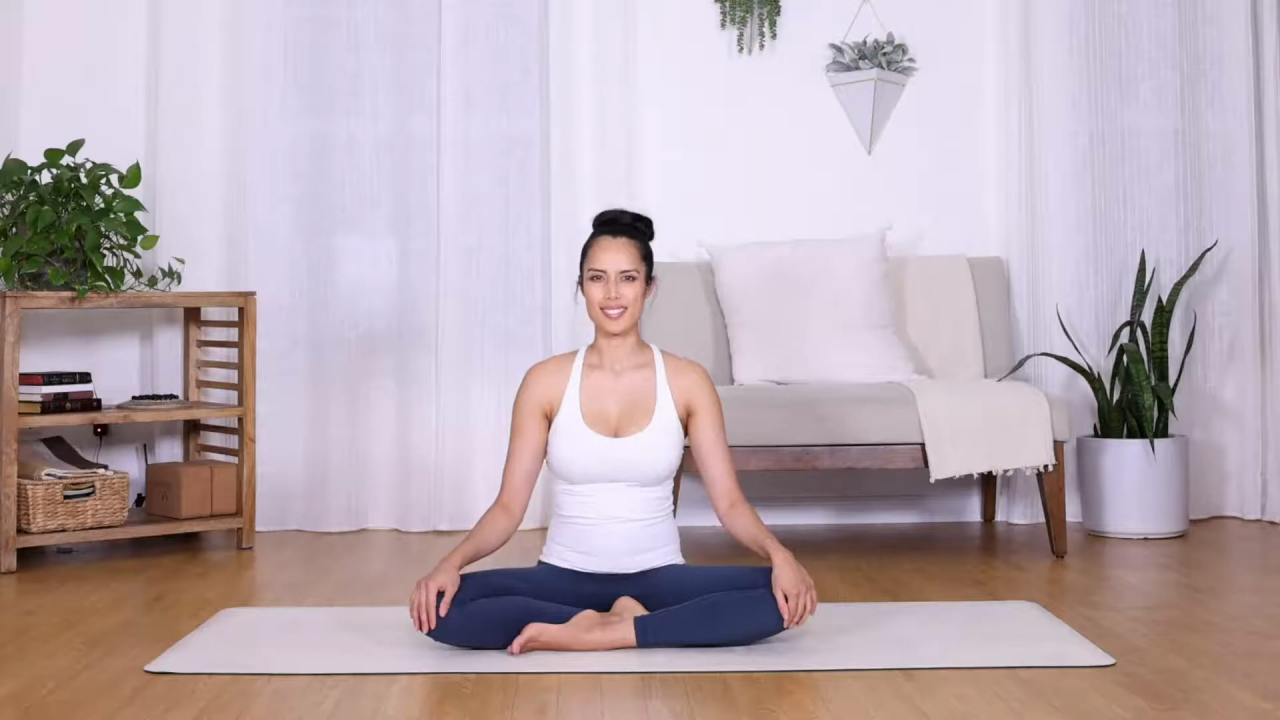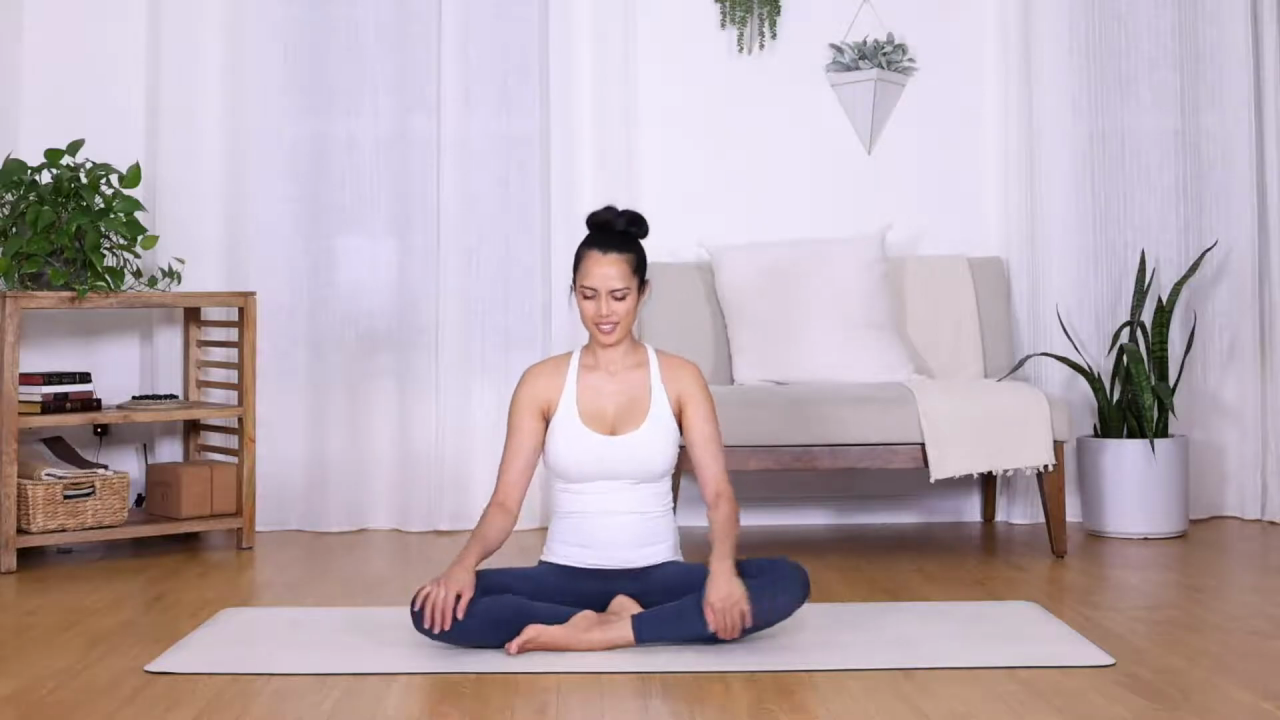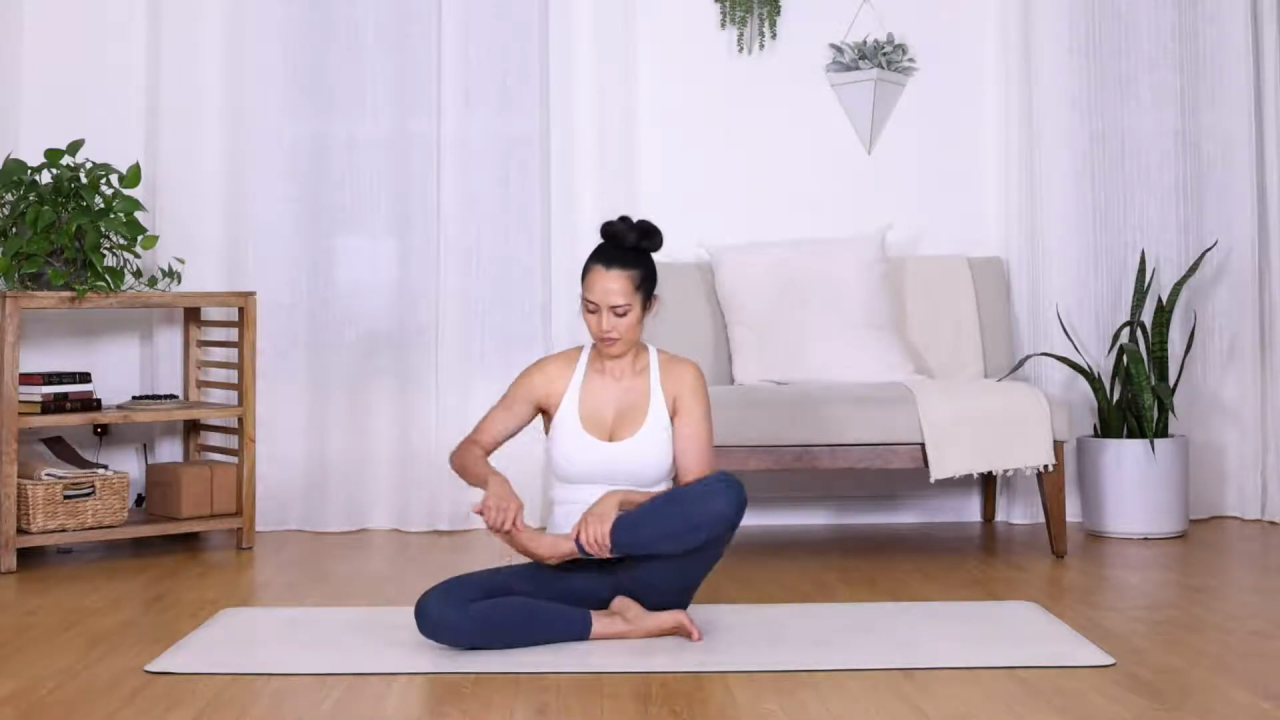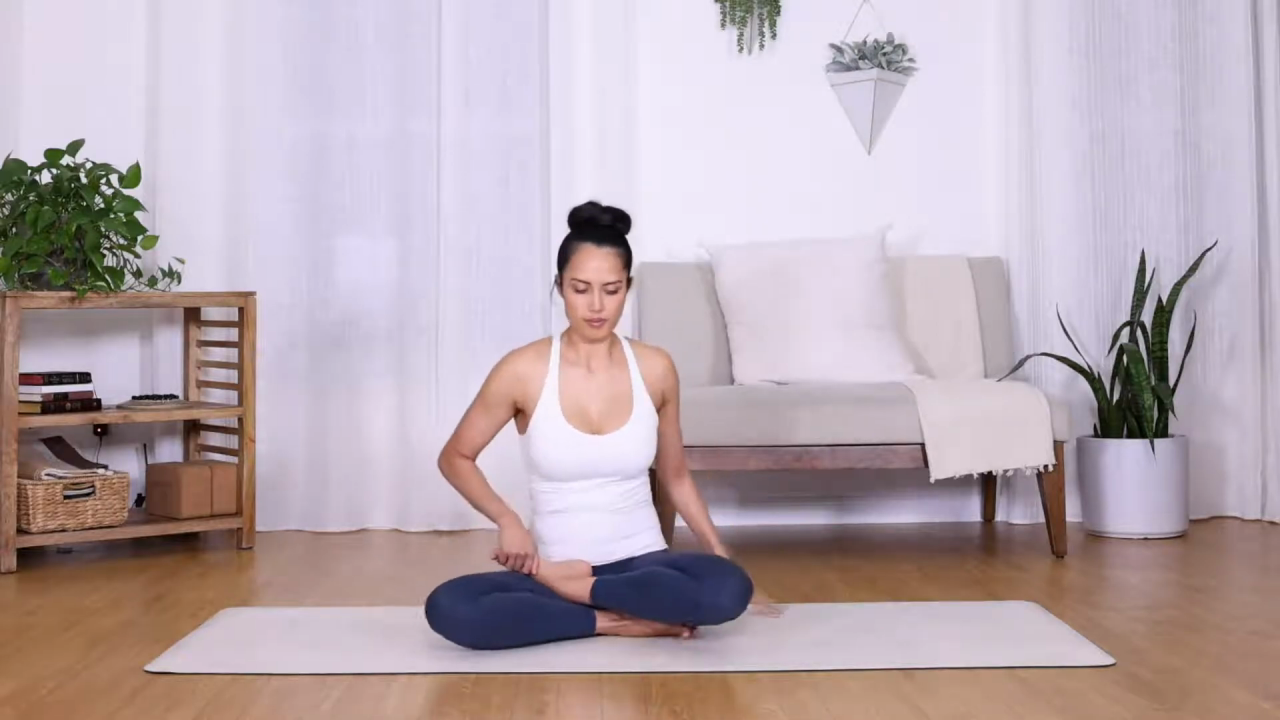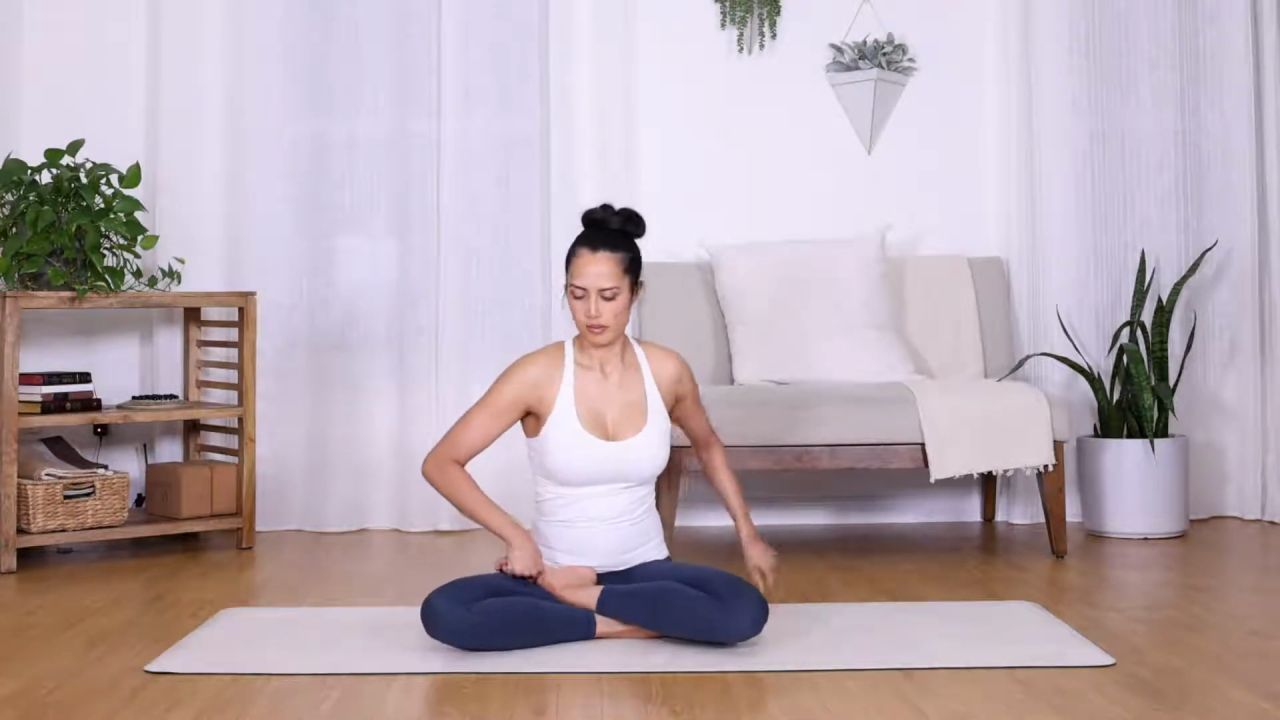
dt=1s
person 1, frame 1
left shoulder: (687, 381)
right shoulder: (546, 380)
left elbow: (729, 501)
right elbow: (509, 506)
left wrist: (779, 554)
right wrist: (452, 562)
left hip: (658, 577)
right hip: (565, 576)
left knee: (785, 597)
right knee: (439, 606)
left ankle: (598, 632)
right ankle: (619, 622)
person 1, frame 2
left shoulder: (681, 378)
right shoulder: (542, 382)
left elbow: (719, 493)
right elbow: (505, 500)
left wrist: (722, 566)
right wrist: (465, 563)
left hip: (656, 575)
right hip: (567, 575)
left knee: (788, 582)
right knee: (437, 608)
left ankle: (599, 631)
right ankle: (653, 624)
person 1, frame 3
left shoulder: (680, 378)
right shoulder: (551, 376)
left elbow: (700, 490)
right elbow: (465, 453)
left wrist: (618, 500)
right wrist: (495, 482)
left hip: (649, 575)
right hip: (568, 575)
left knee: (726, 491)
right knee: (436, 613)
right ankle: (616, 624)
person 1, frame 4
left shoulder: (654, 368)
right shoulder: (523, 370)
right elbow: (455, 458)
left wrist: (724, 559)
right wrist: (508, 520)
left hip: (642, 563)
right hip: (556, 567)
left knee: (728, 590)
right knee: (447, 609)
left ankle: (572, 590)
right ankle: (618, 620)
person 1, frame 5
left shoulder: (666, 370)
right shoulder: (537, 374)
left elbow: (708, 446)
right elbow: (440, 464)
left wrist: (748, 532)
right wrist: (516, 536)
left hip: (644, 567)
right hip: (556, 571)
left knee: (747, 612)
right knee: (442, 613)
left ankle: (576, 598)
right ankle: (616, 623)
